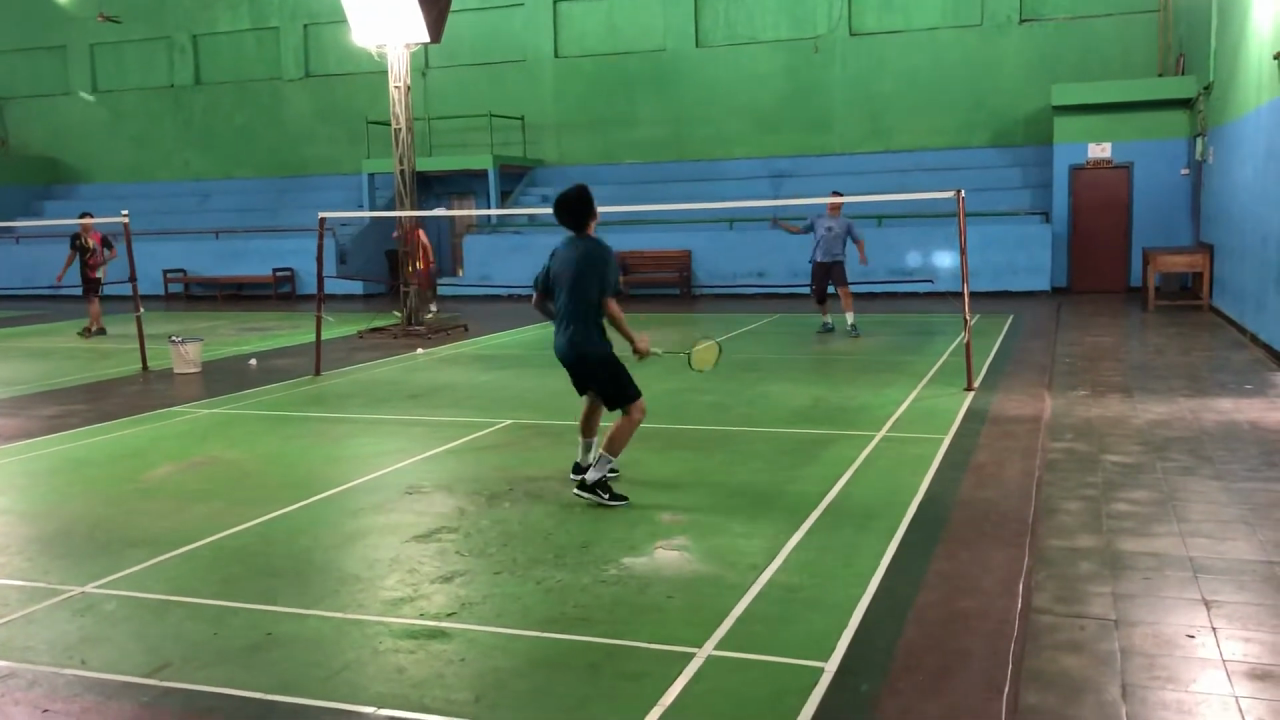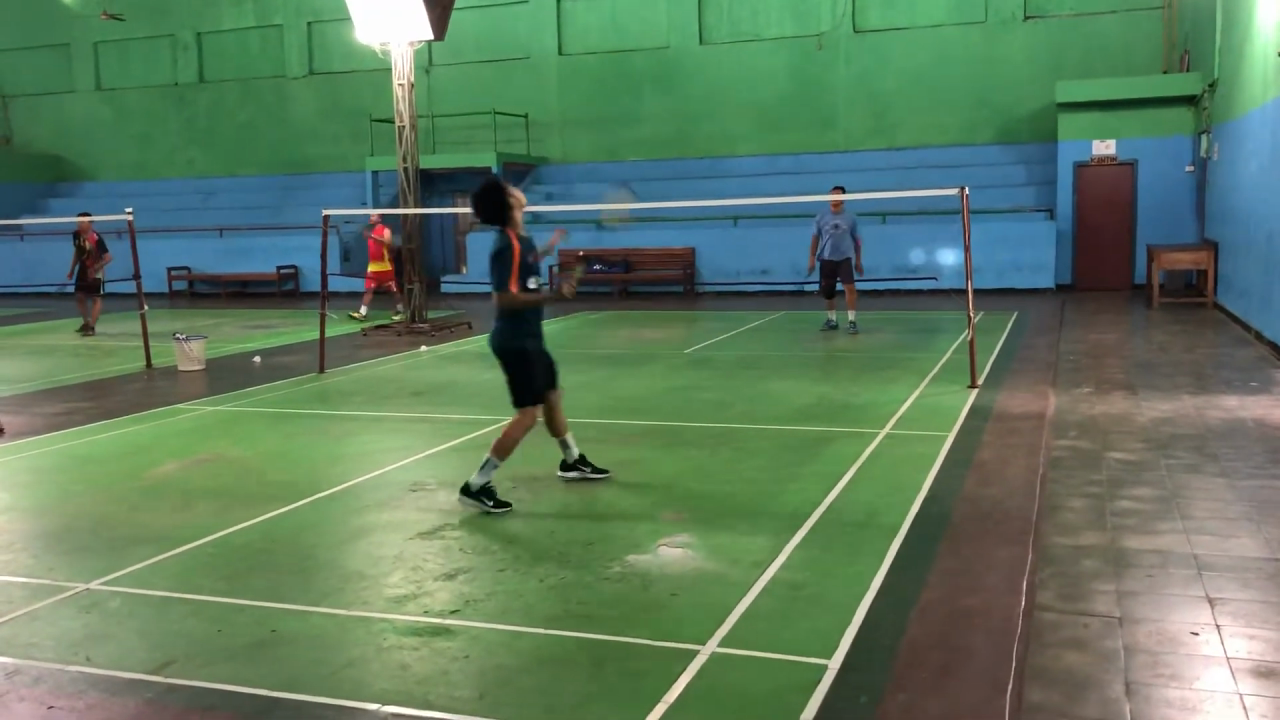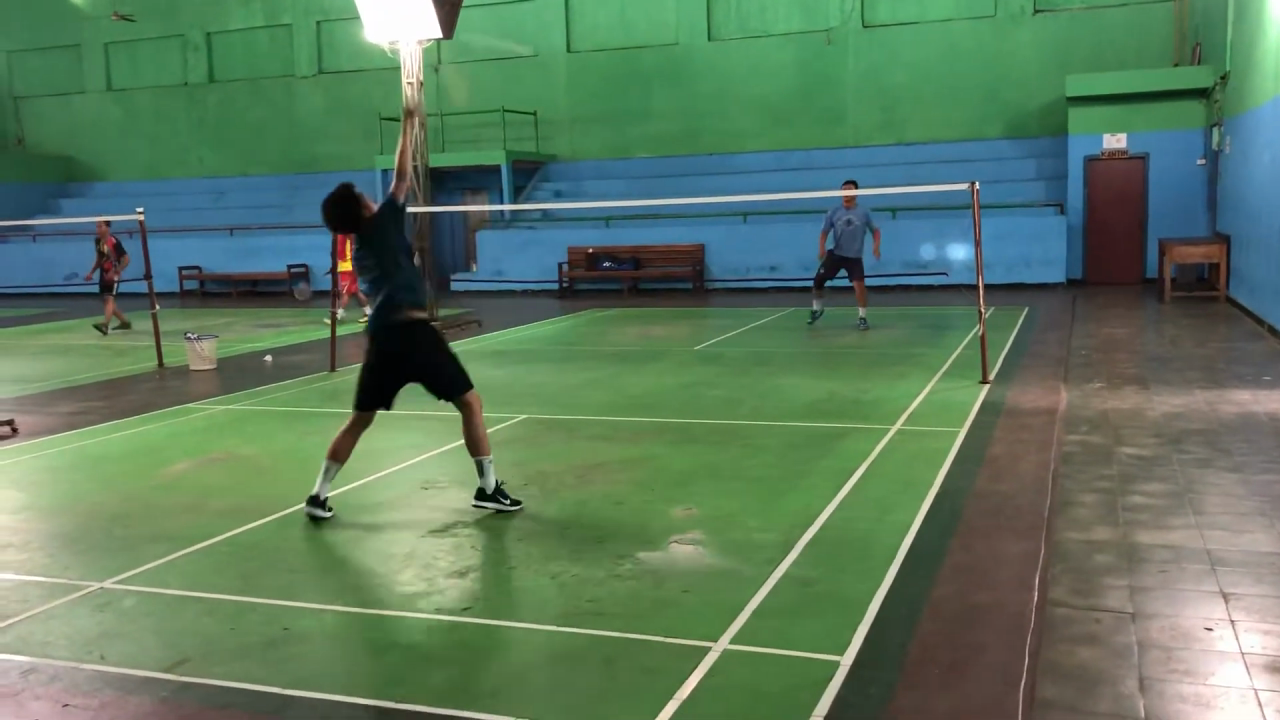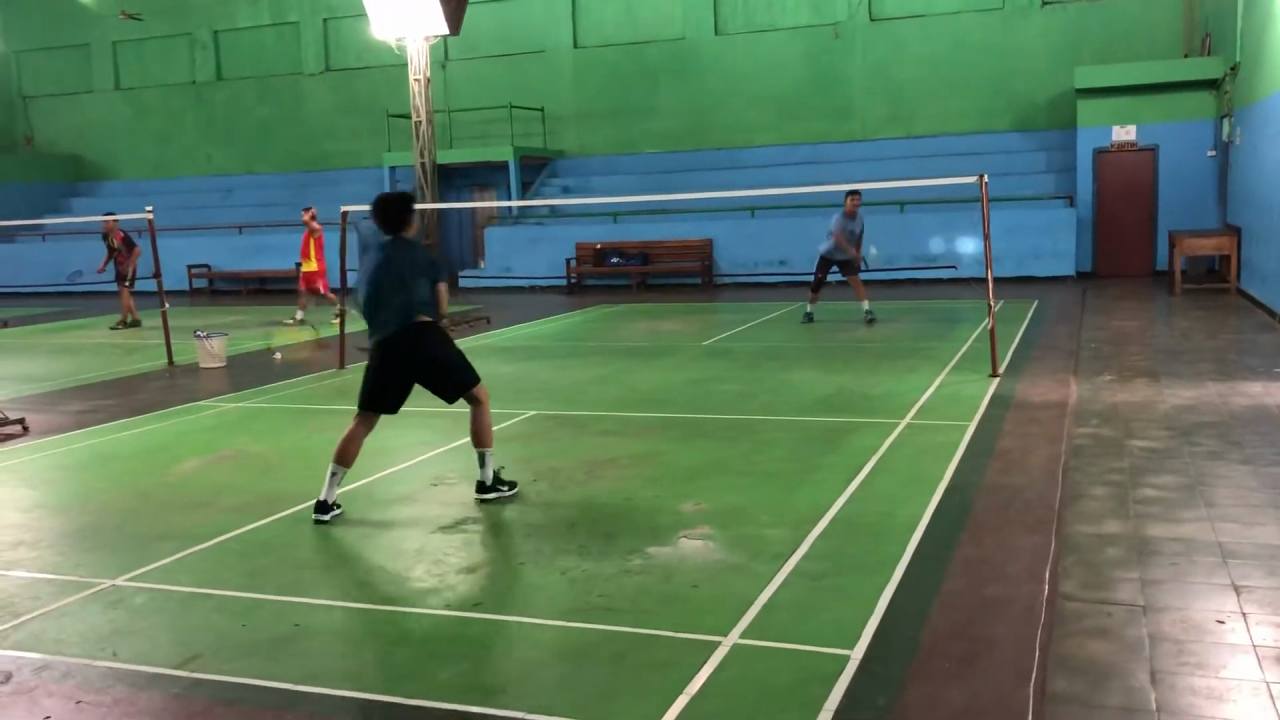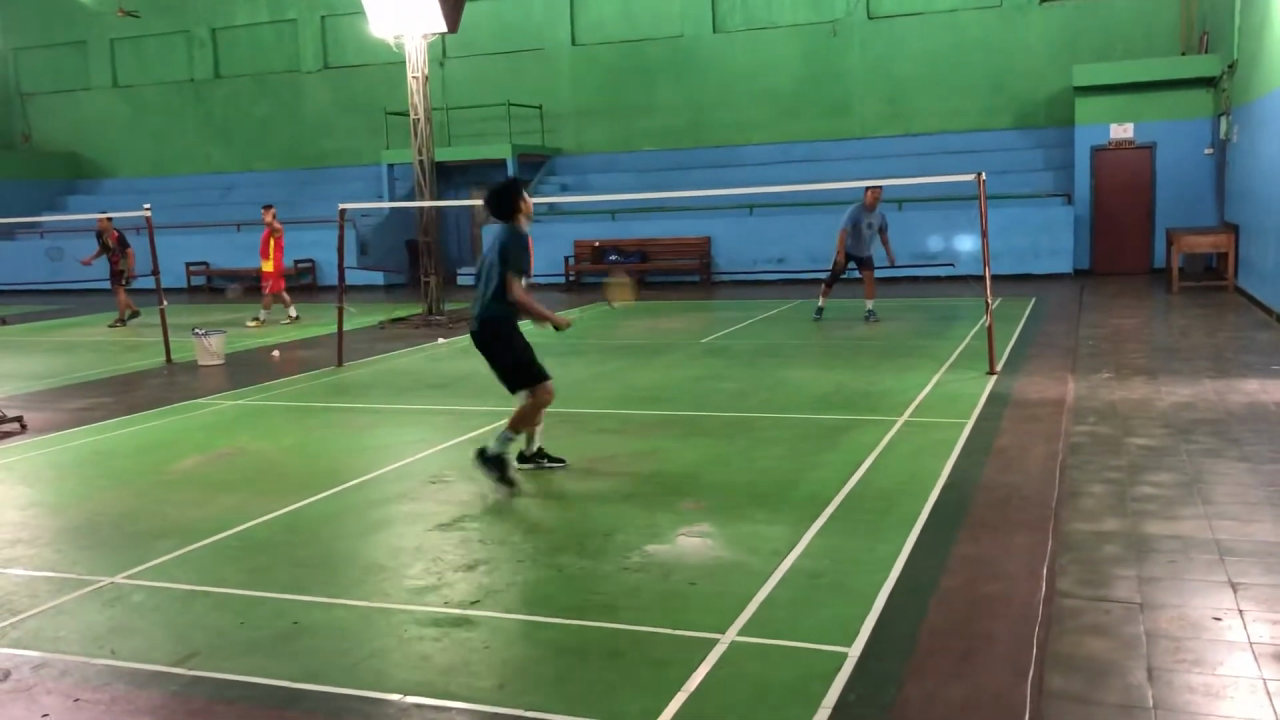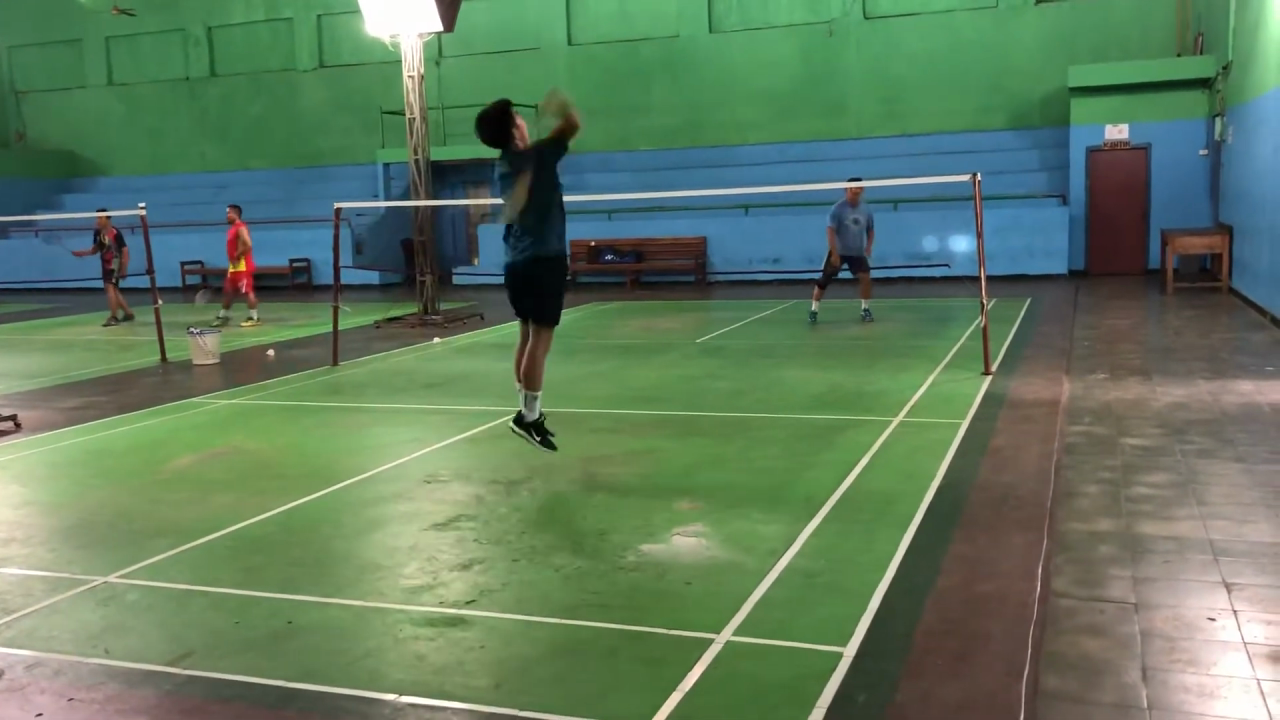
dt=0.5s
person 1, frame 1
left shoulder: (560, 252)
right shoulder: (601, 253)
left elbow: (539, 301)
right elbow: (609, 306)
right wrist: (634, 340)
left hip: (567, 346)
right hip: (590, 347)
left knee: (599, 396)
right knee: (634, 410)
left ankle: (585, 464)
right ankle: (592, 480)
person 1, frame 2
left shoulder: (519, 241)
right shoulder: (509, 245)
right elbow: (504, 298)
left wrist: (548, 248)
right wrist: (552, 294)
left hip: (527, 337)
right hip: (515, 341)
left knee: (552, 398)
right knee: (529, 413)
left ankle: (572, 461)
right ankle: (477, 485)
person 1, frame 3
left shoulder: (360, 250)
right shoulder: (384, 224)
right elbow: (402, 175)
right wrist: (407, 125)
left hip: (382, 337)
right hip: (416, 329)
left knee: (359, 421)
right knee: (470, 405)
left ankle: (319, 495)
right ankle: (488, 488)
person 1, frame 4
left shoulder: (372, 260)
right shoulder: (421, 253)
left elbow: (370, 307)
right elbow: (441, 308)
left hip: (386, 345)
right hip: (424, 335)
left knee: (363, 422)
right knee: (479, 398)
left ankle: (326, 500)
right ankle: (487, 480)
person 1, frame 5
left shoulder: (502, 237)
right shoulder: (516, 240)
right elbow: (516, 293)
right wrist: (551, 317)
left hip: (492, 324)
right hip: (494, 327)
left knee: (539, 386)
right knee: (541, 392)
left ankle: (530, 448)
right ankle: (495, 452)
person 1, frame 6
left shoulder: (508, 167)
right shoulder: (536, 157)
right elbow: (573, 126)
left hip: (518, 261)
right hip: (544, 258)
left knee: (528, 336)
right knee: (539, 339)
left ankle: (527, 411)
right ankle: (530, 416)
